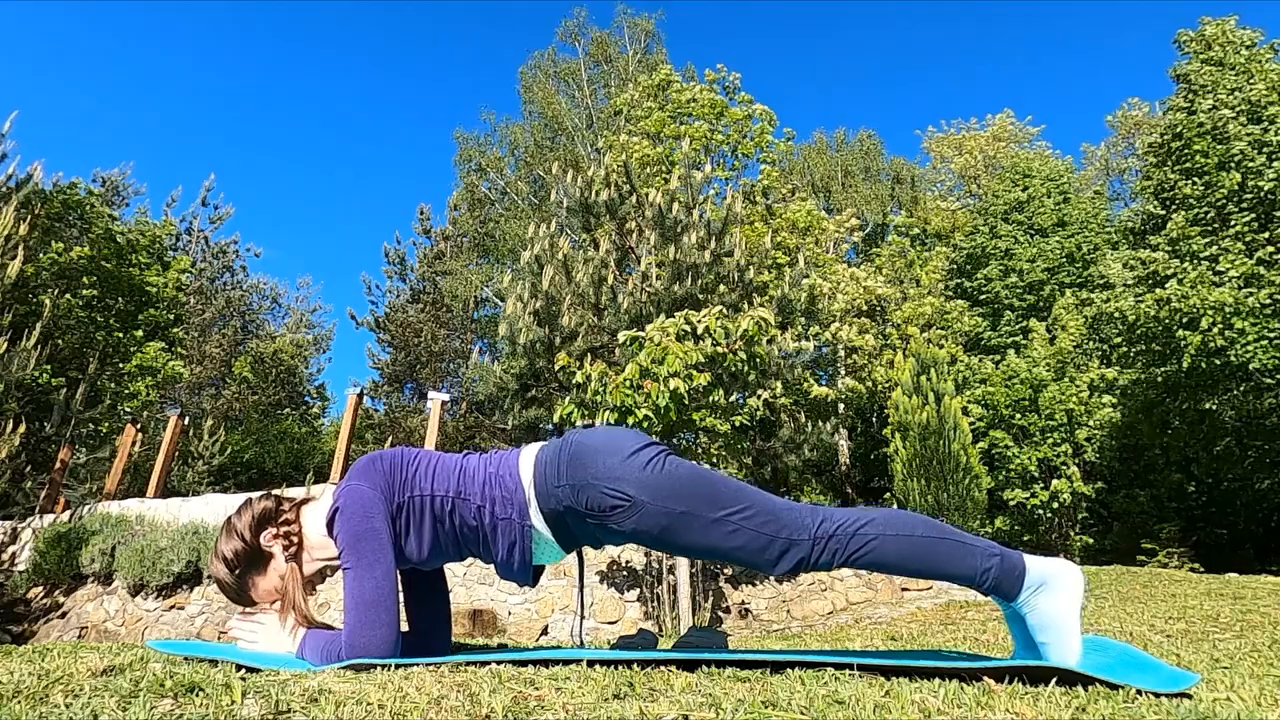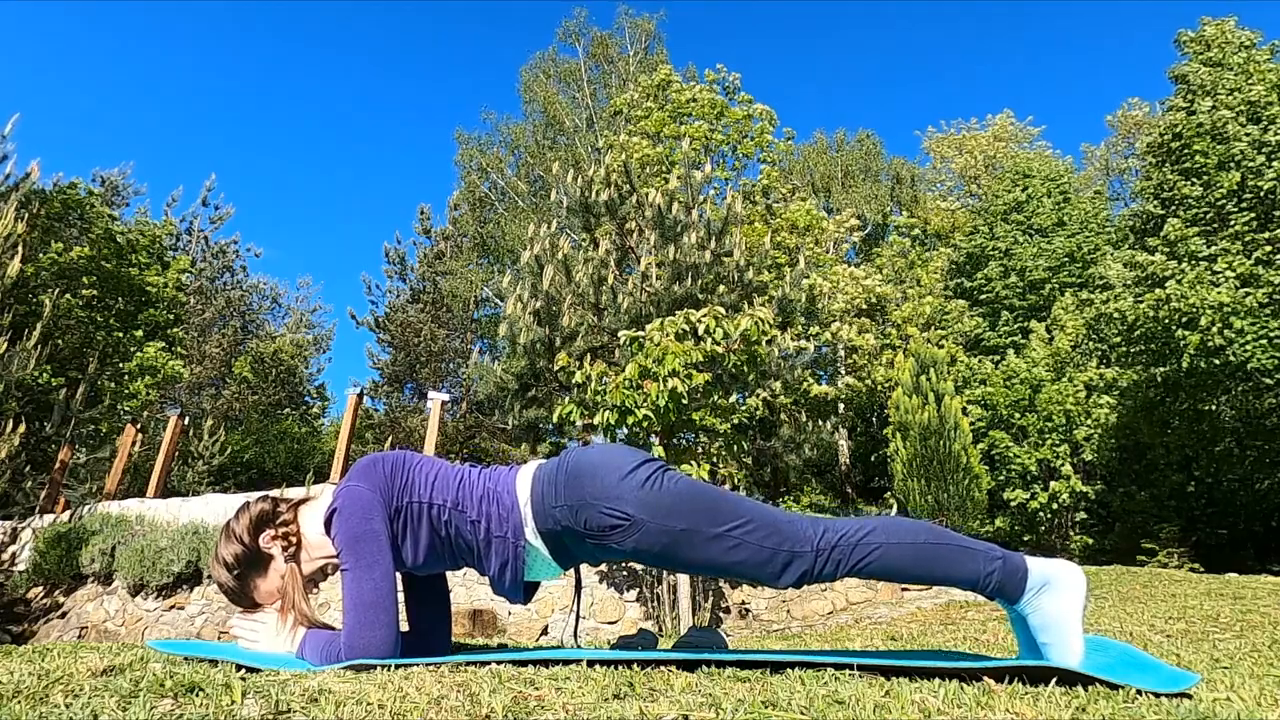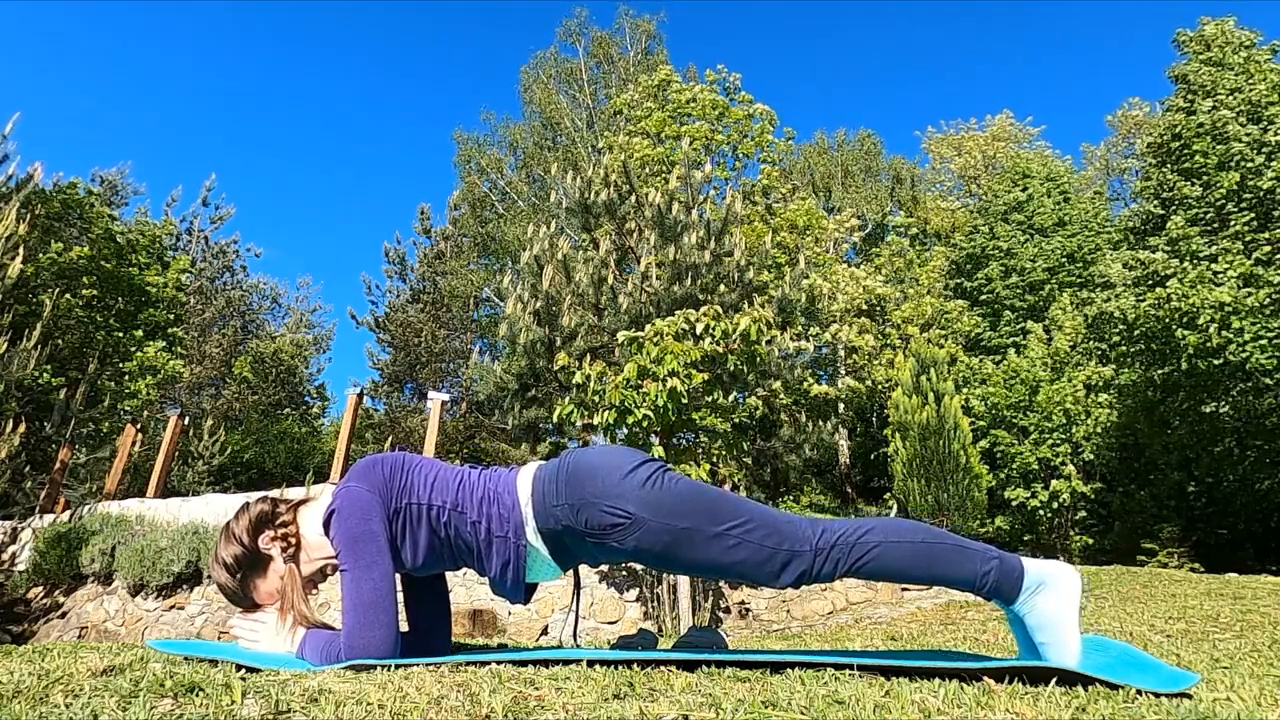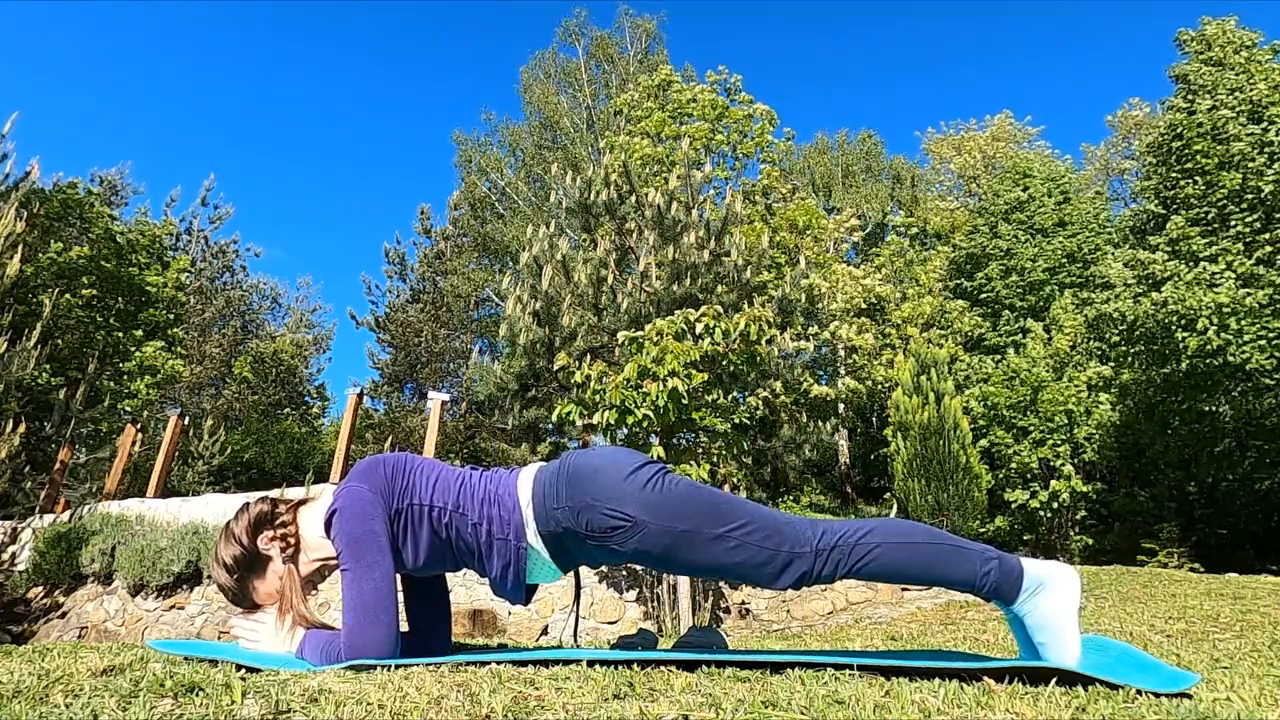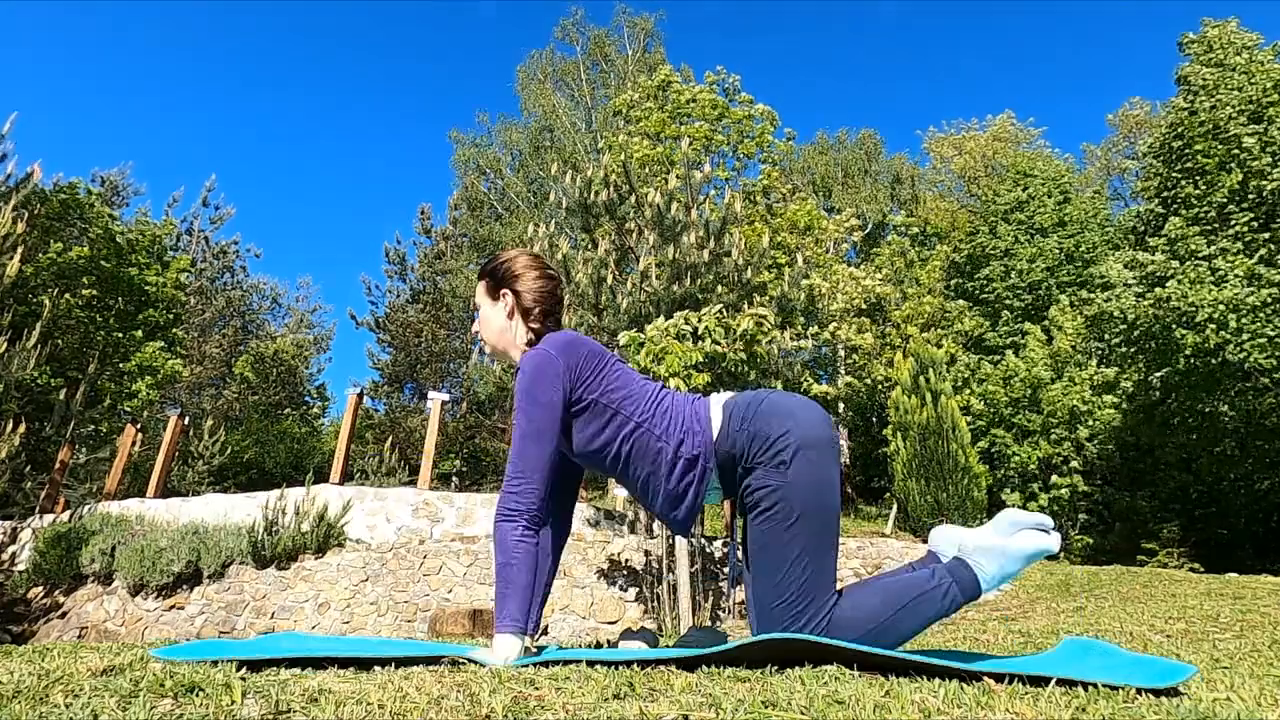
dt=1s
person 1, frame 1
left shoulder: (358, 499)
right shoulder: (390, 522)
left elbow: (376, 642)
right elbow: (430, 640)
left wrist: (296, 639)
right wrist: (293, 623)
left hip: (594, 482)
right hip: (594, 488)
left knee: (809, 538)
right knee: (808, 535)
left ankle: (1024, 577)
right ankle: (1014, 579)
person 1, frame 2
left shoulder: (357, 501)
right shoulder: (387, 522)
left elbow: (375, 646)
right elbow: (428, 642)
left wrist: (296, 639)
right wrist: (305, 625)
left hip: (595, 502)
right hip: (590, 501)
left knee: (812, 549)
right knee: (811, 547)
left ankle: (1026, 579)
right ankle: (1017, 583)
person 1, frame 3
left shoulder: (356, 501)
right shoulder: (388, 521)
left elbow: (375, 648)
right elbow: (429, 644)
left wrist: (296, 641)
right wrist: (304, 624)
left hip: (594, 501)
right hip: (589, 502)
left knee: (809, 550)
right knee: (807, 547)
left ankle: (1022, 577)
right ankle: (1011, 581)
person 1, frame 4
left shoulder: (357, 499)
right shoulder: (390, 522)
left elbow: (374, 645)
right elbow: (430, 643)
left wrist: (293, 640)
right wrist: (301, 626)
left hip: (596, 501)
right hip: (592, 503)
left knee: (809, 552)
right knee: (808, 550)
left ankle: (1020, 578)
right ankle: (1012, 581)
person 1, frame 5
left shoulder: (549, 359)
right shoulder: (552, 371)
left elbow: (522, 511)
right elbow: (549, 521)
left wrist: (505, 644)
right wrist: (518, 636)
left hip: (772, 440)
right hip: (761, 447)
left knee: (806, 641)
right knee: (802, 635)
left ankle: (975, 563)
right ankle: (956, 556)
